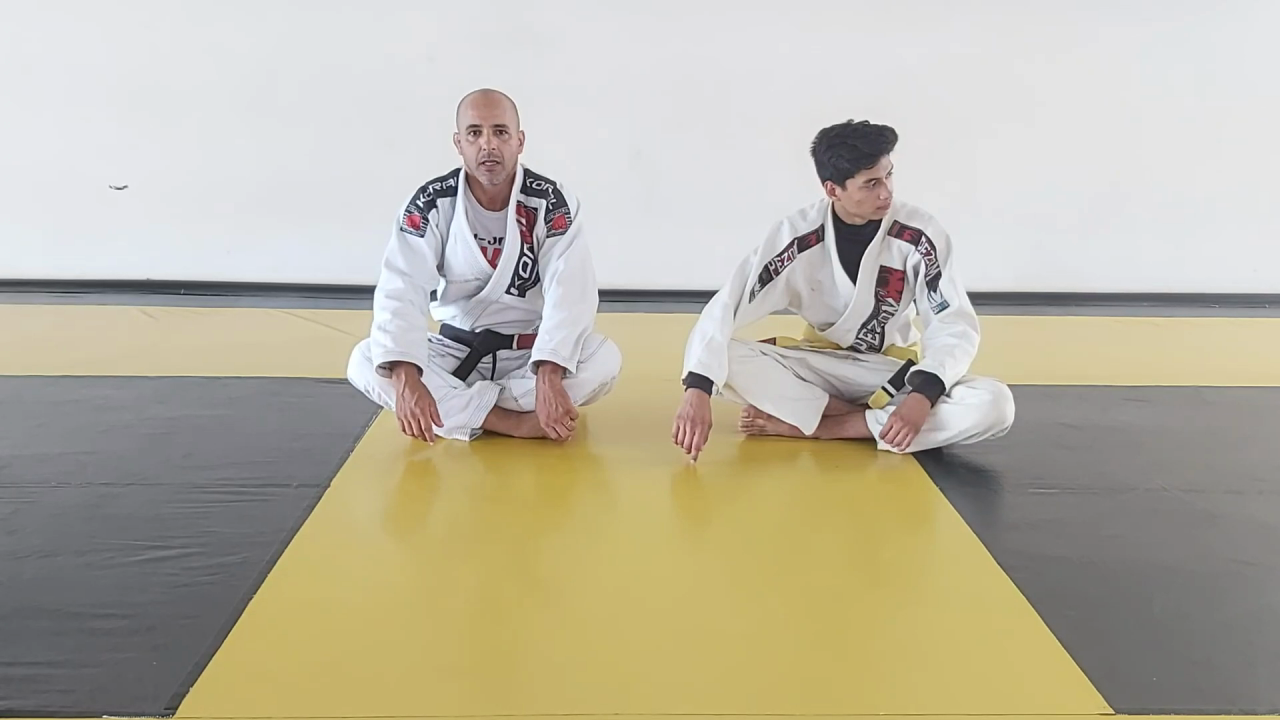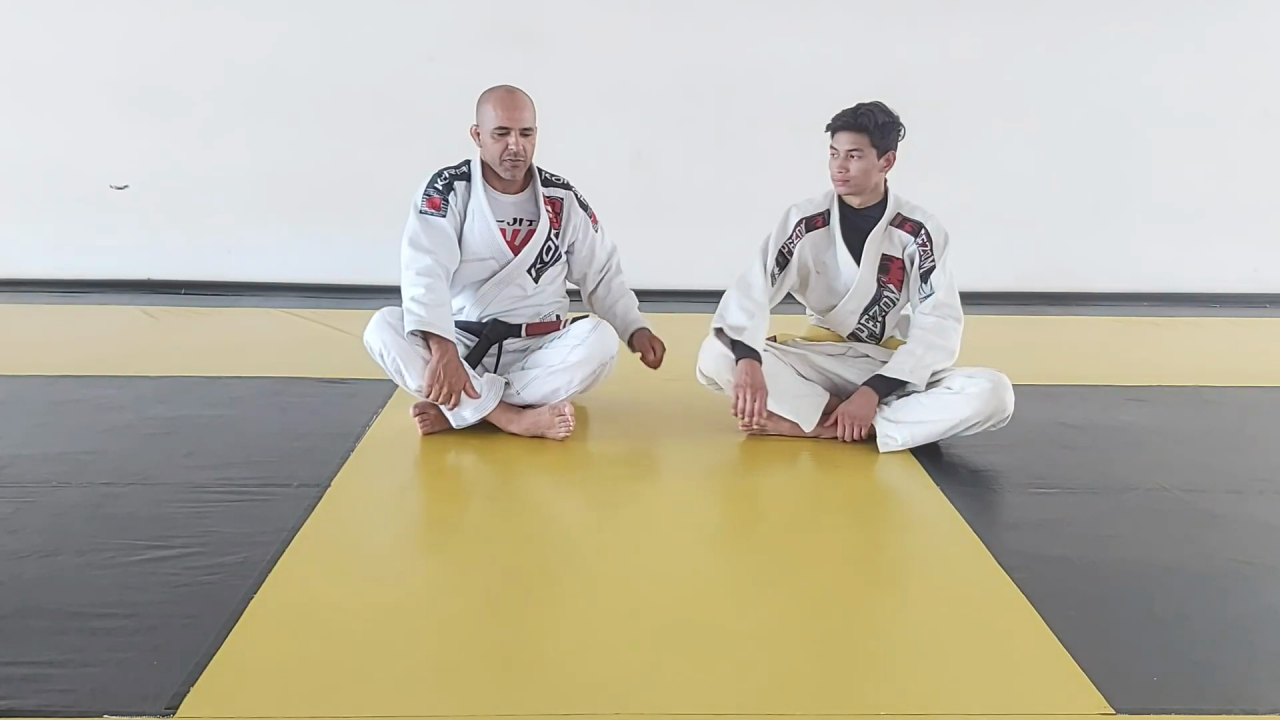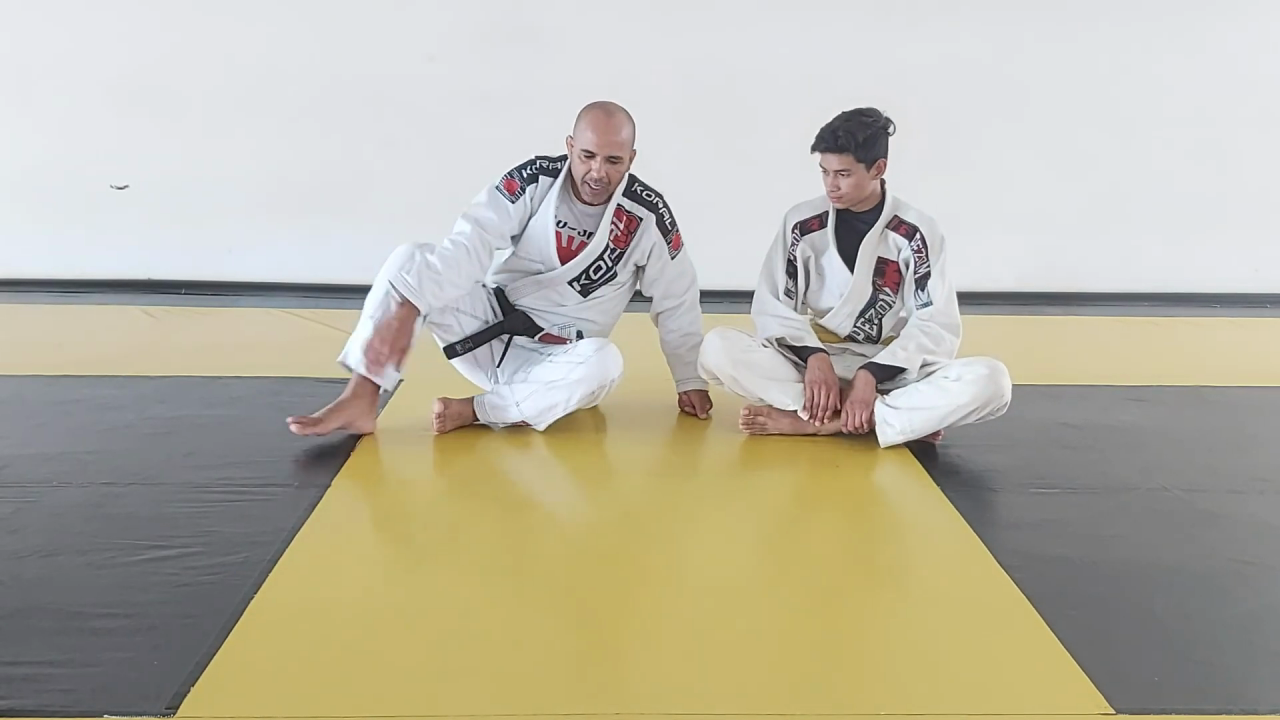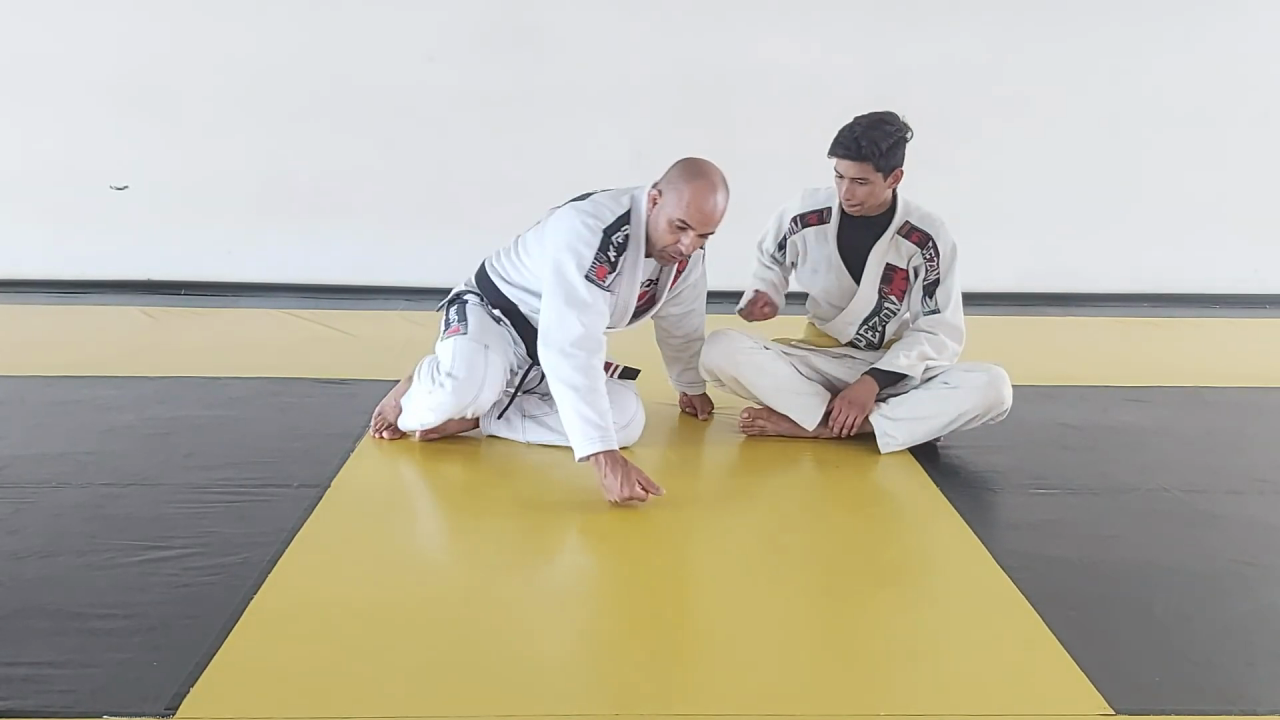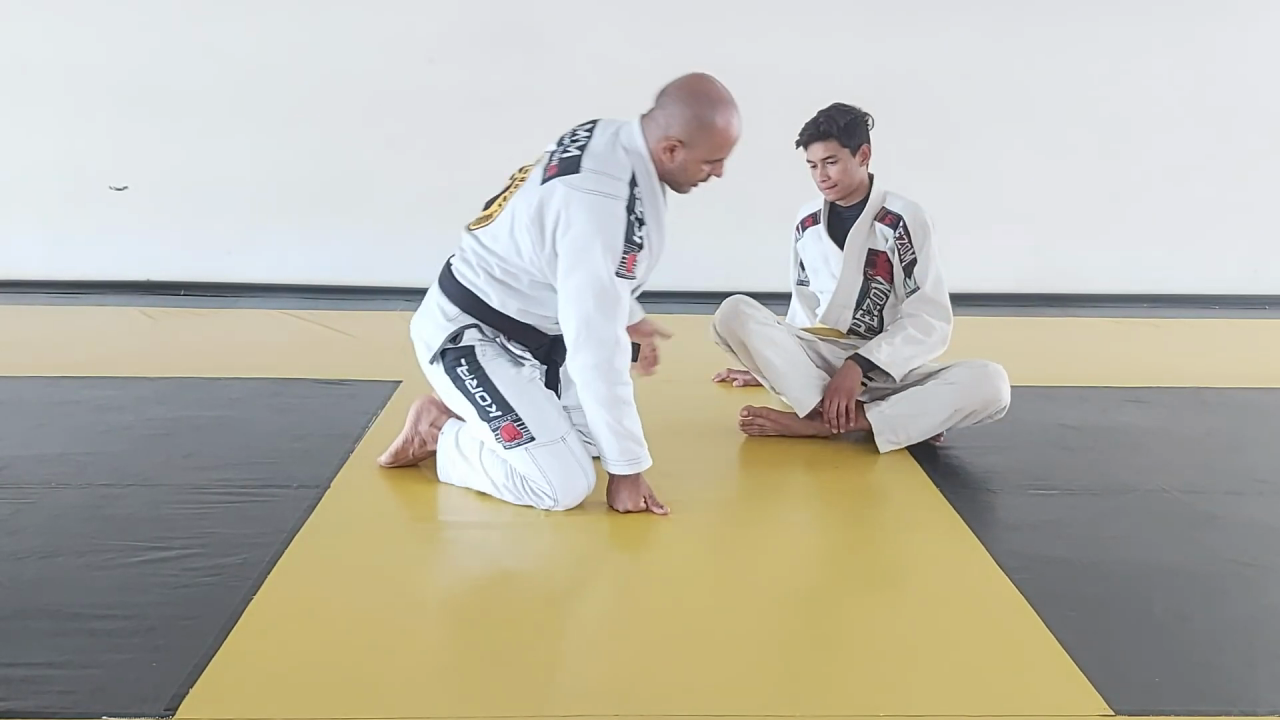
dt=1s
person 1, frame 1
left shoulder: (553, 203)
right shoulder: (430, 204)
left elbow: (570, 295)
right elbow: (401, 291)
left wrist: (549, 378)
right wrist: (407, 379)
left hip: (531, 352)
right hip: (457, 350)
left knee: (603, 359)
right knee: (366, 362)
left ankle: (455, 411)
right ankle: (514, 422)
person 1, frame 2
left shoulder: (562, 198)
right shoulder: (445, 190)
left elbow: (602, 273)
right elbow: (425, 275)
left wrist: (637, 331)
right wrist: (442, 347)
left hip: (541, 349)
right hip: (463, 345)
left knee: (601, 339)
right knee: (384, 328)
left ankle: (456, 410)
right ankle: (511, 417)
person 1, frame 3
left shoulder: (648, 215)
right shoulder: (533, 180)
left elbow: (676, 301)
right elbow: (468, 248)
left wrist: (690, 381)
right wrist: (405, 310)
left hip: (556, 358)
right hip: (492, 328)
left knee: (602, 364)
right knee: (411, 260)
left ankle: (476, 411)
right ankle: (360, 402)
person 1, frame 4
left shoulder: (687, 243)
right shoulder: (587, 229)
left elbow: (681, 316)
right elbow: (570, 351)
left wrist: (691, 386)
right wrist: (606, 459)
left hip: (560, 352)
right hip: (495, 313)
left knee: (626, 420)
right knee: (465, 388)
left ankle: (479, 416)
right ankle: (415, 397)
person 1, frame 5
left shoulder: (614, 141)
right shoulder: (600, 200)
right elbow: (596, 348)
left wrist: (628, 318)
right wrist: (626, 470)
left hip: (527, 330)
right hip: (470, 338)
left knee: (602, 436)
right knee: (563, 486)
left ankle: (460, 407)
right ankle: (440, 433)
person 2, frame 1
left shoulder: (919, 234)
right shoulder: (796, 235)
left elbow: (954, 326)
right elbow: (725, 308)
left wrist: (922, 396)
right wrist: (698, 392)
left hip: (892, 373)
right hip: (819, 367)
left knee: (993, 404)
right knee: (726, 360)
left ankle: (806, 424)
person 2, frame 2
left shoulder: (921, 230)
right shoulder: (804, 220)
left elbow: (939, 324)
right elbow: (751, 290)
left wrist: (874, 391)
right wrist: (747, 361)
left hip: (892, 370)
right hip: (821, 362)
left knee: (993, 394)
right knee: (715, 359)
left ankle: (814, 422)
person 2, frame 3
left shoulder: (918, 232)
right shoulder: (802, 222)
left elbow: (936, 327)
right elbow: (773, 306)
left wrist: (871, 374)
right wrist: (814, 357)
left hip: (892, 368)
right hip: (816, 360)
left knee: (990, 382)
right knee: (718, 349)
left ankle: (811, 419)
person 2, frame 4
left shoulder: (928, 236)
right shoulder: (805, 213)
left elbow: (939, 333)
right elbow: (770, 260)
left wrist: (873, 382)
right wrist: (762, 295)
left hip: (893, 369)
right hip: (821, 360)
left knee: (992, 388)
right knee: (719, 351)
left ankle: (814, 423)
person 2, frame 5
left shoulder: (904, 218)
right shoulder: (808, 222)
left elbow: (929, 320)
left wrist: (858, 366)
right wrist: (773, 363)
left hip: (890, 367)
right hip: (821, 356)
left knee: (990, 386)
right knee: (734, 312)
left ankle: (821, 423)
